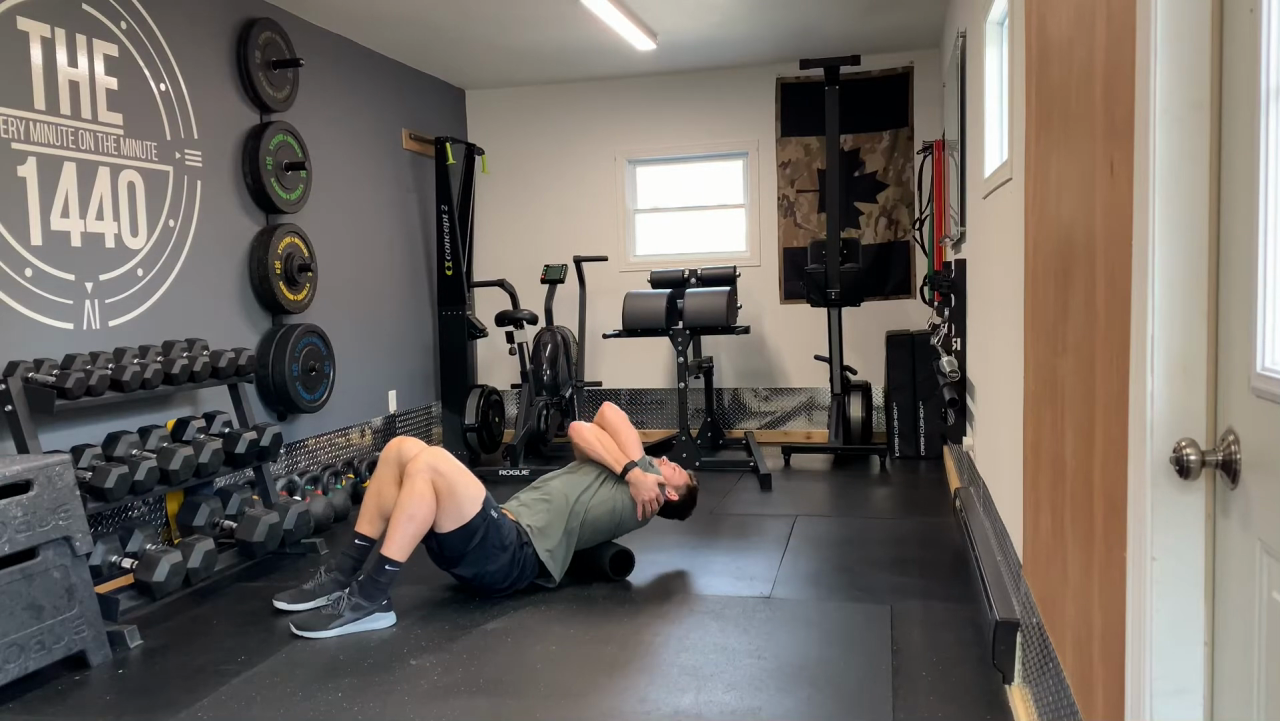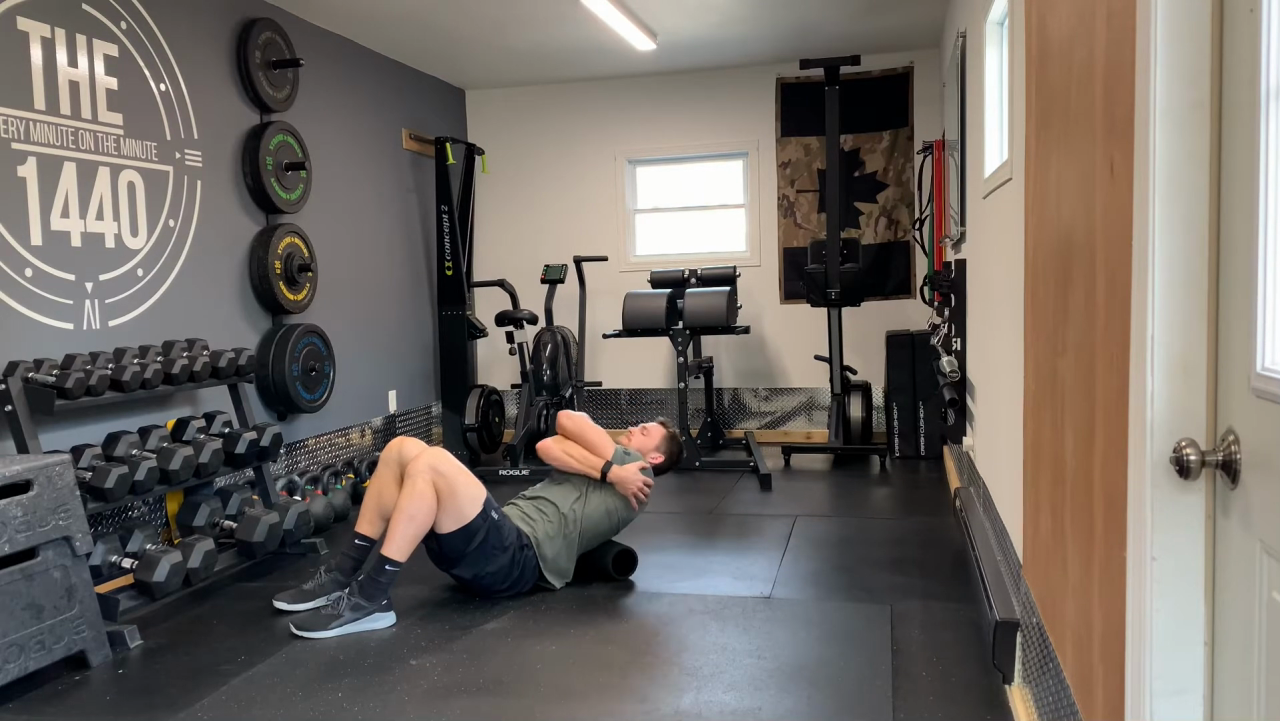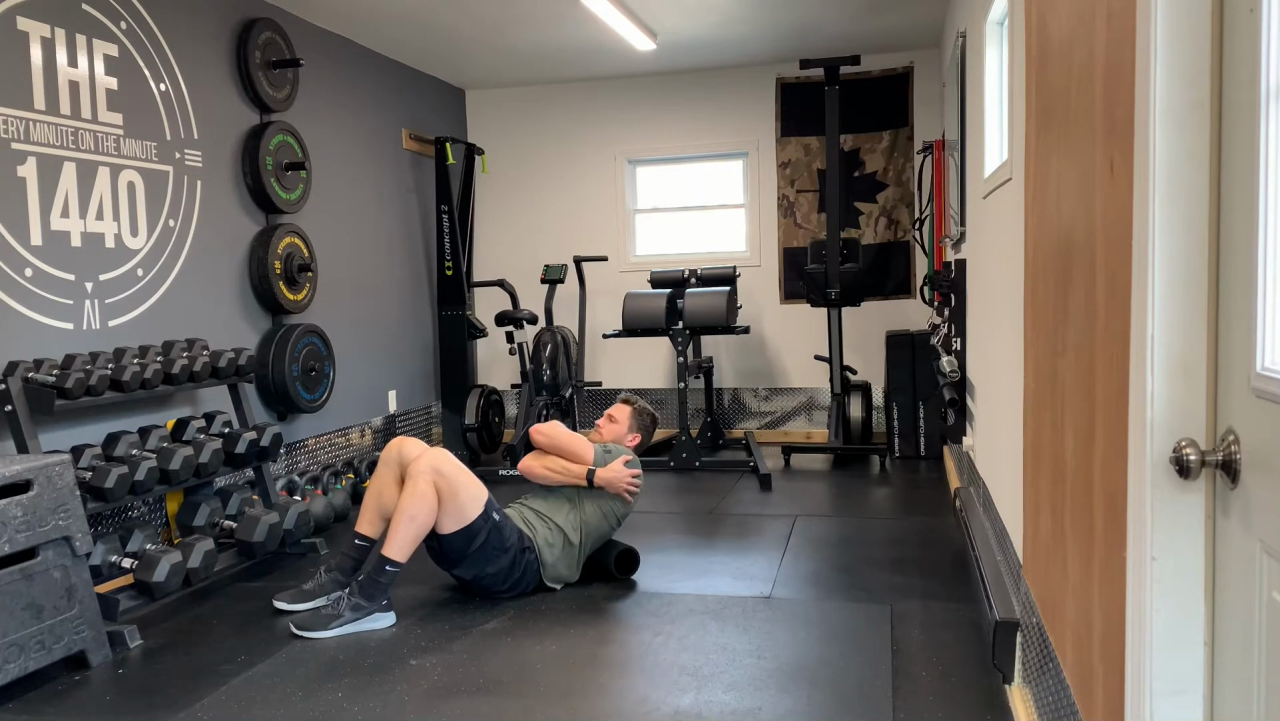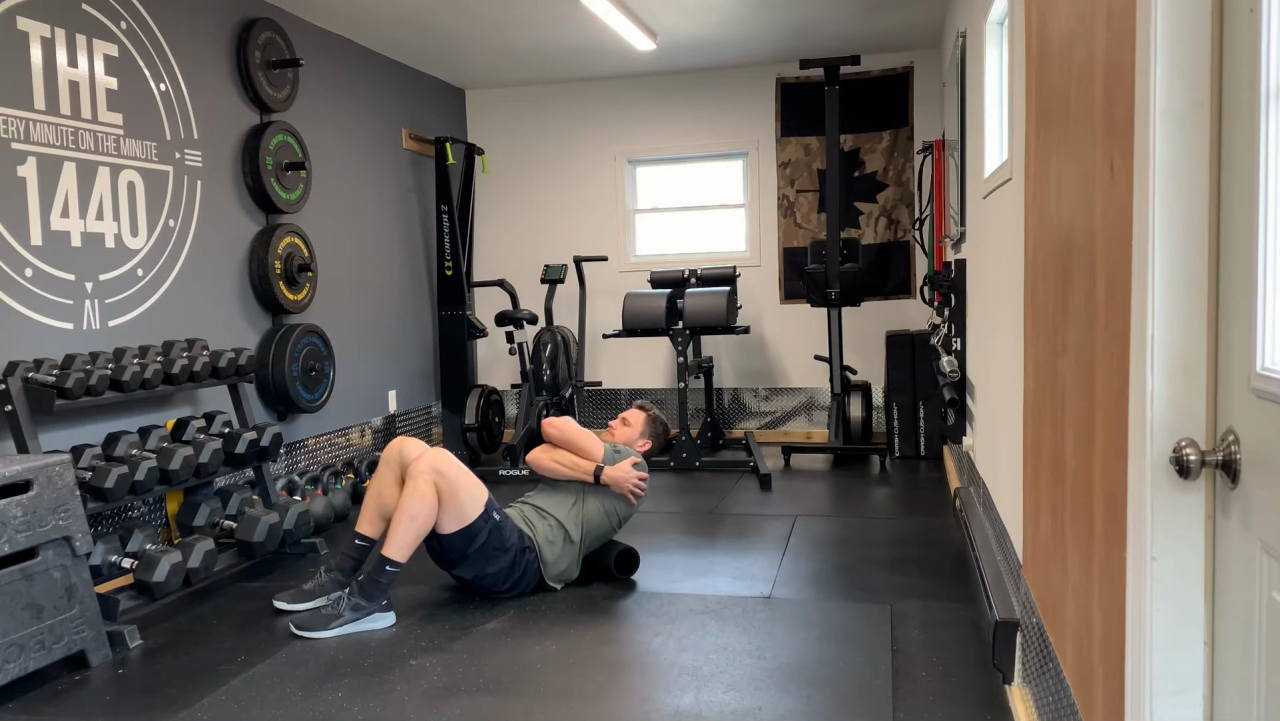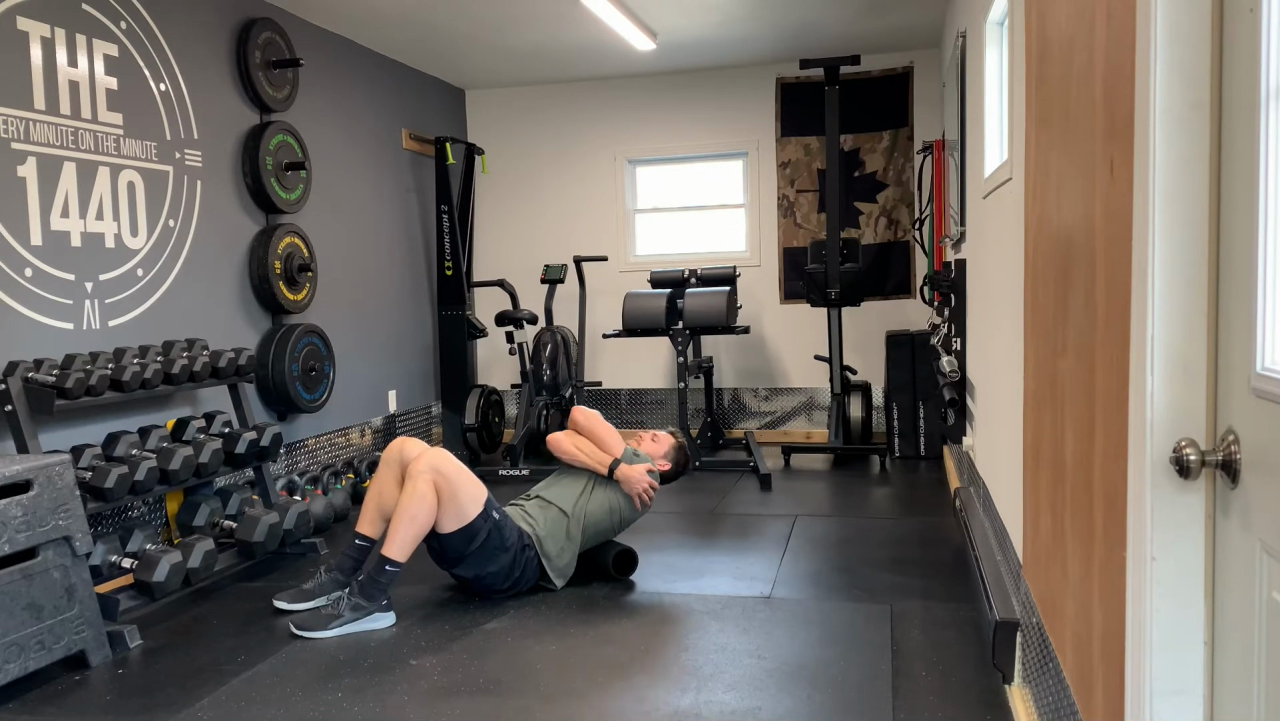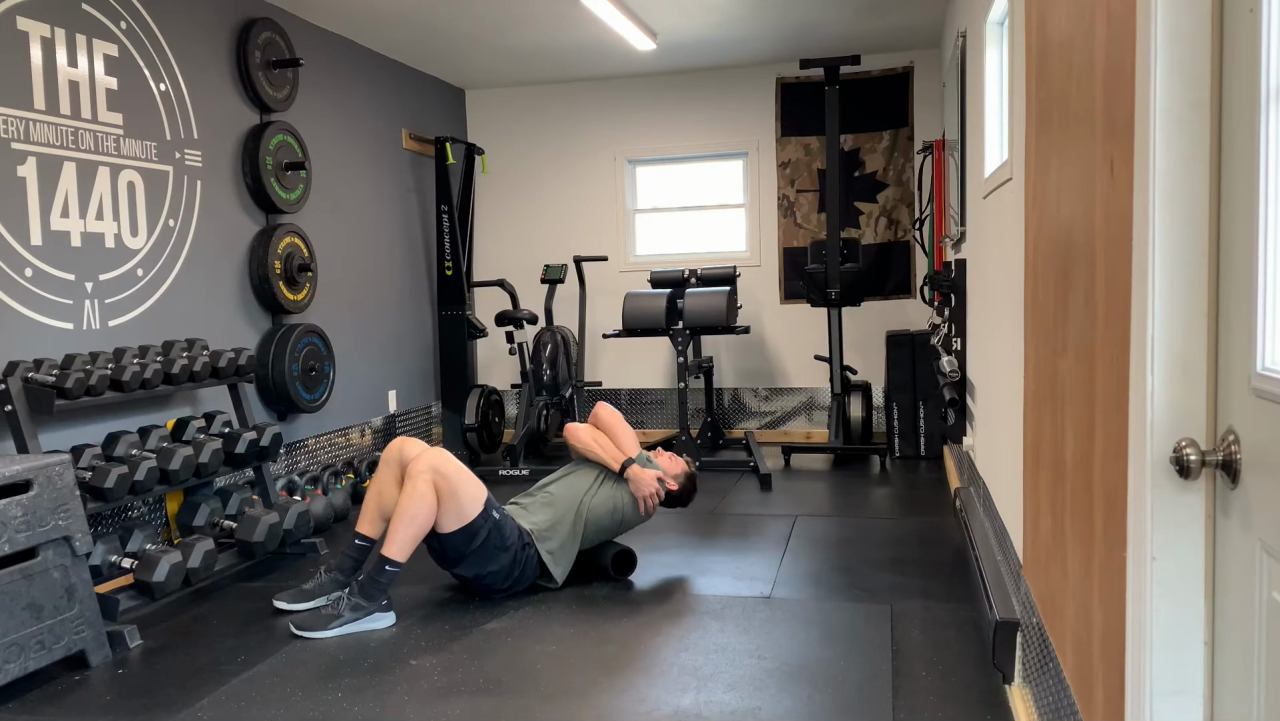
dt=0.5s
person 1, frame 1
left shoulder: (643, 485)
right elbow: (579, 430)
right wrist: (627, 467)
left hip: (510, 556)
right hip: (493, 537)
left knee: (429, 462)
right knee: (402, 449)
left ankle: (370, 599)
right ankle: (345, 573)
person 1, frame 2
left shoulder: (634, 480)
right shoulder: (602, 467)
left elbow: (568, 419)
right elbow: (547, 447)
right wrist: (605, 469)
left hip: (512, 558)
right hip: (490, 541)
left knee: (431, 462)
right knee: (403, 448)
left ankle: (370, 599)
right ankle: (343, 574)
person 1, frame 3
left shoulder: (624, 463)
right shoulder: (598, 468)
left elbow: (542, 433)
right elbow: (530, 466)
right wrist: (593, 476)
left hip: (516, 560)
right hip: (495, 543)
left knee: (432, 462)
right knee: (404, 449)
left ankle: (369, 599)
right ankle: (343, 574)
person 1, frame 4
left shoulder: (630, 466)
right shoulder: (605, 468)
left elbow: (554, 426)
right elbow: (538, 458)
right wrist: (599, 473)
left hip: (516, 559)
right hip: (496, 541)
left knee: (432, 462)
right knee: (403, 449)
left ankle: (369, 599)
right ankle: (344, 573)
person 1, frame 5
left shoulder: (640, 482)
right shoulder: (611, 467)
left elbow: (580, 416)
right elbow: (558, 441)
right wrist: (613, 467)
left hip: (515, 557)
right hip: (497, 539)
left knee: (432, 462)
right knee: (405, 449)
left ankle: (369, 600)
right ankle: (343, 574)
person 1, frame 6
left shoulder: (644, 483)
right shoulder: (617, 470)
left elbow: (602, 411)
right elbow: (574, 430)
right wrist: (624, 461)
left hip: (514, 554)
right hip: (499, 533)
left knee: (431, 463)
right knee: (404, 449)
left ankle: (369, 599)
right ankle: (343, 574)
